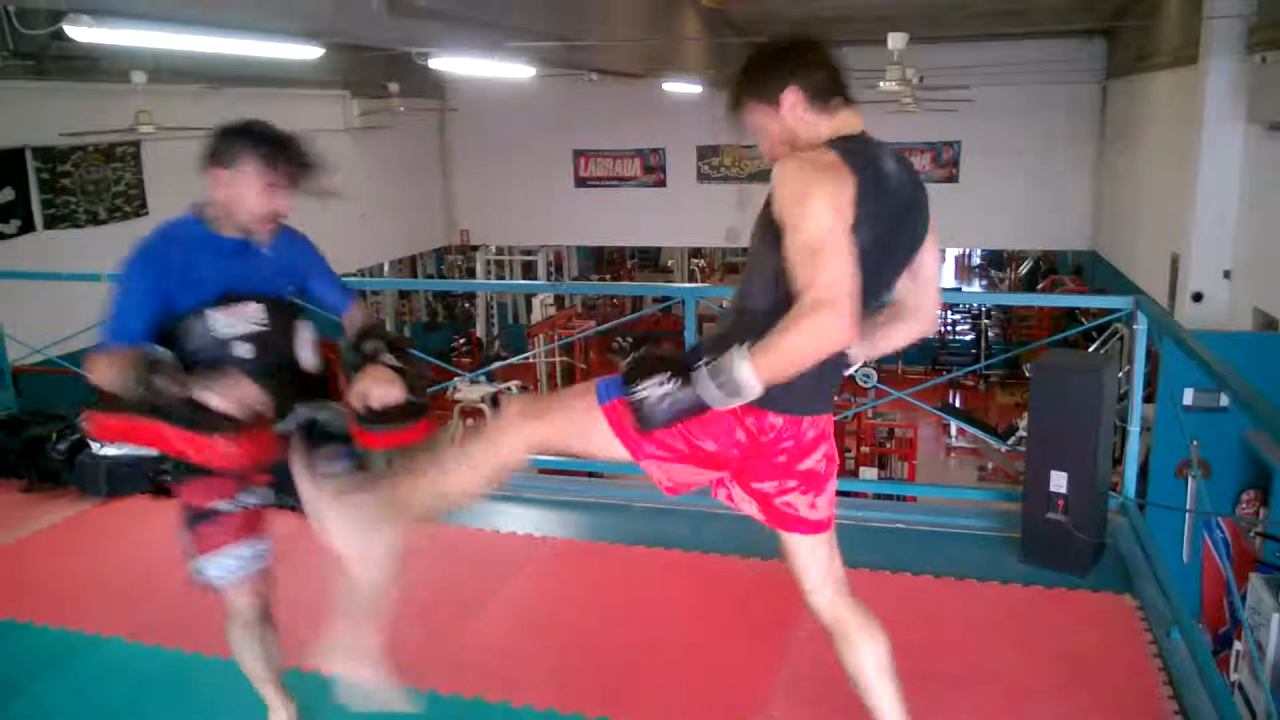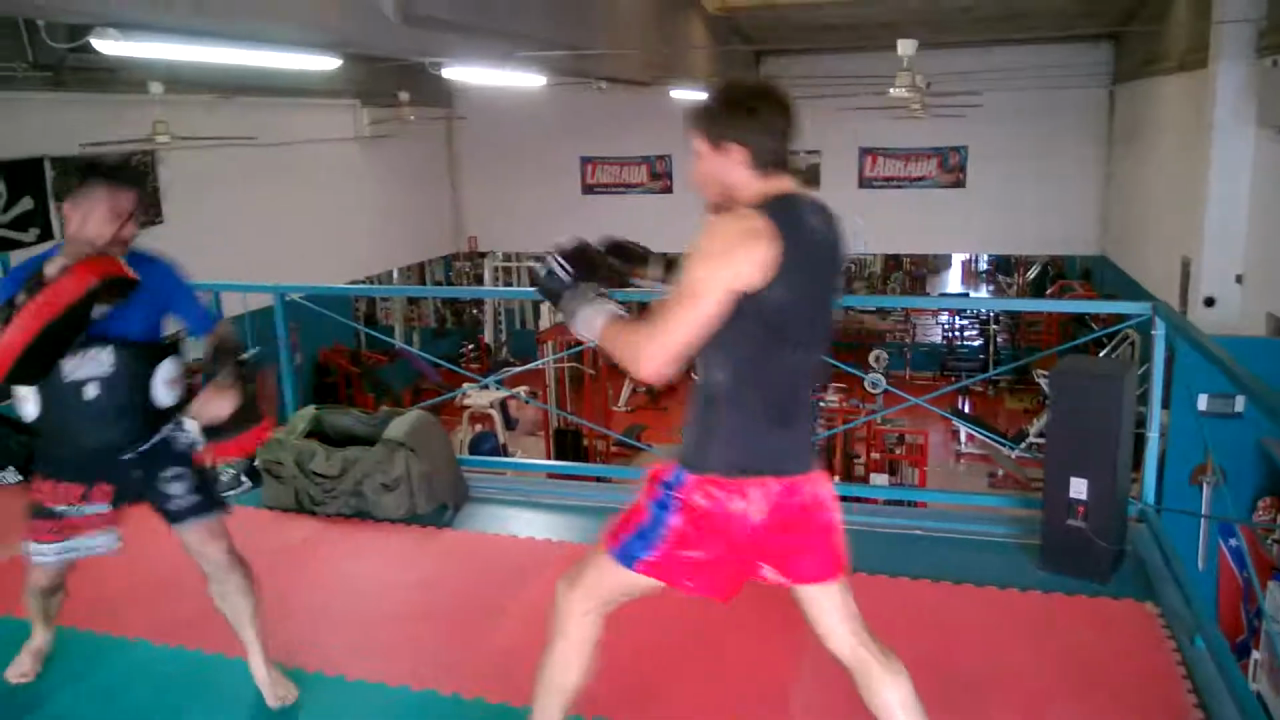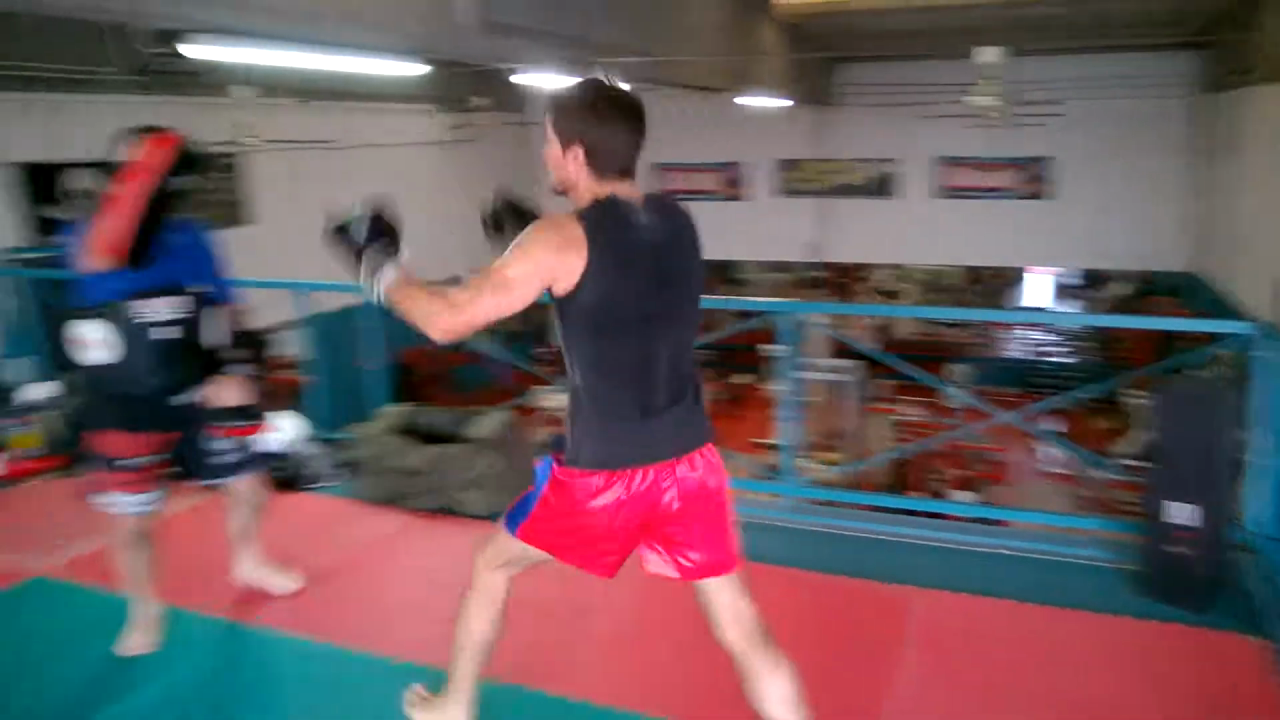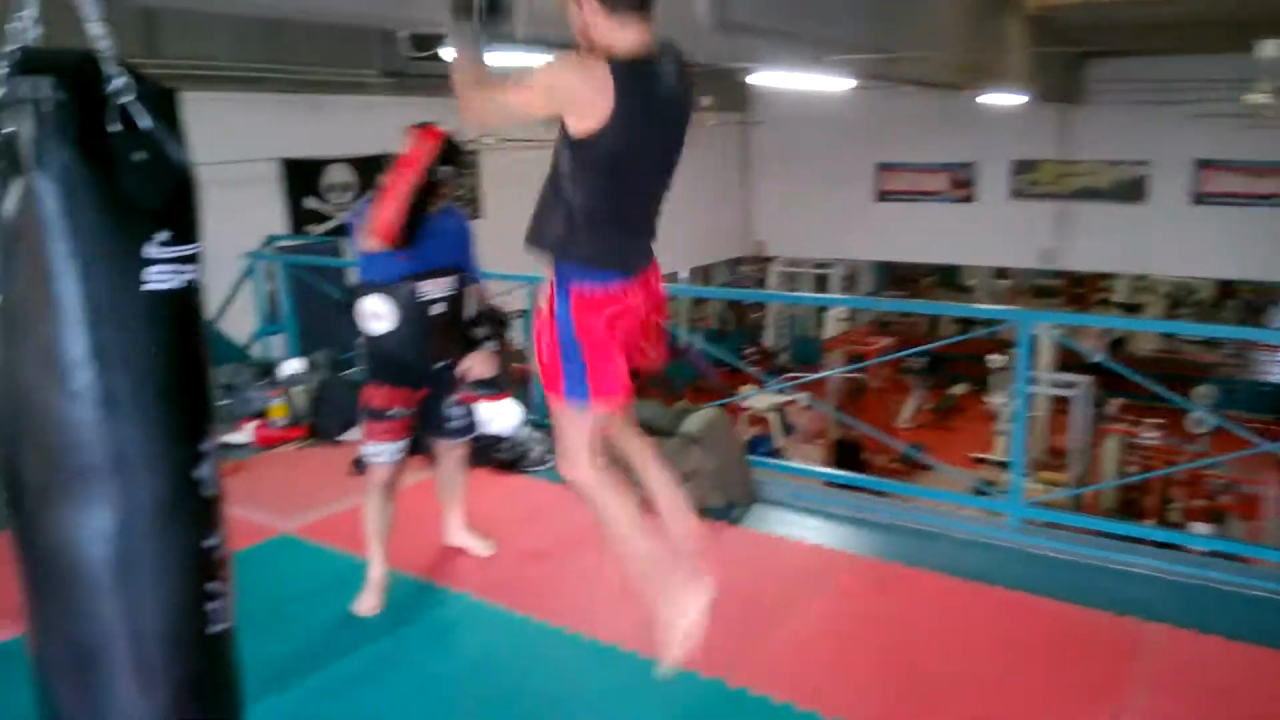
dt=0.3s
person 1, frame 1
left shoulder: (813, 175)
right shoulder: (907, 186)
left elbow: (828, 316)
right elbow: (919, 316)
left wrist: (709, 382)
left hip: (736, 411)
right hip: (804, 425)
left knee: (527, 422)
right knee: (832, 603)
left ankle: (374, 509)
person 1, frame 2
left shoulder: (738, 232)
right shoulder: (821, 230)
left elbow: (653, 360)
left wrist: (585, 303)
right wrist: (675, 284)
left hip: (721, 487)
right hip: (795, 480)
left knee: (581, 598)
right knee: (852, 644)
person 1, frame 3
left shoulder: (559, 241)
right shoulder: (678, 223)
left elbow: (445, 319)
left wrist: (376, 264)
left hip: (602, 476)
right hip: (689, 463)
left knee: (493, 565)
right knee: (743, 632)
person 1, frame 4
left shoulder: (585, 80)
right shoulder: (672, 70)
left elbow: (477, 108)
left hip: (588, 292)
right hip: (633, 277)
left knee: (581, 460)
right knee: (617, 430)
left ankle: (675, 589)
right ankle: (683, 537)
person 2, frame 1
left shoulder: (287, 249)
right shoulder: (162, 257)
left elbow: (353, 313)
right elbow: (108, 366)
left wrist: (375, 366)
right wrist: (202, 386)
right knee: (243, 601)
left ankle: (353, 654)
person 2, frame 2
left shoulder: (154, 274)
left elbow: (214, 336)
left wrist: (222, 380)
right wrist: (51, 288)
left hip: (155, 443)
right hip: (72, 458)
left knee: (216, 553)
left ankle: (260, 665)
person 2, frame 3
left shoulder: (189, 236)
right shoulder: (87, 236)
left elbow: (224, 309)
right elbow: (101, 258)
left wrist: (237, 370)
right wrist: (135, 174)
left hip: (196, 393)
right hip: (125, 405)
left knee: (249, 488)
right knee: (133, 525)
left ankle: (249, 564)
right ankle: (146, 607)
person 2, frame 4
left shoulder: (452, 219)
right shoulder: (377, 215)
left elbow: (470, 286)
right elbow: (377, 241)
left wrist: (480, 344)
right wrist: (411, 167)
left hip: (447, 359)
right hip: (392, 365)
left knee: (453, 450)
right knee: (383, 474)
left ankle: (456, 529)
right ankle: (376, 574)
